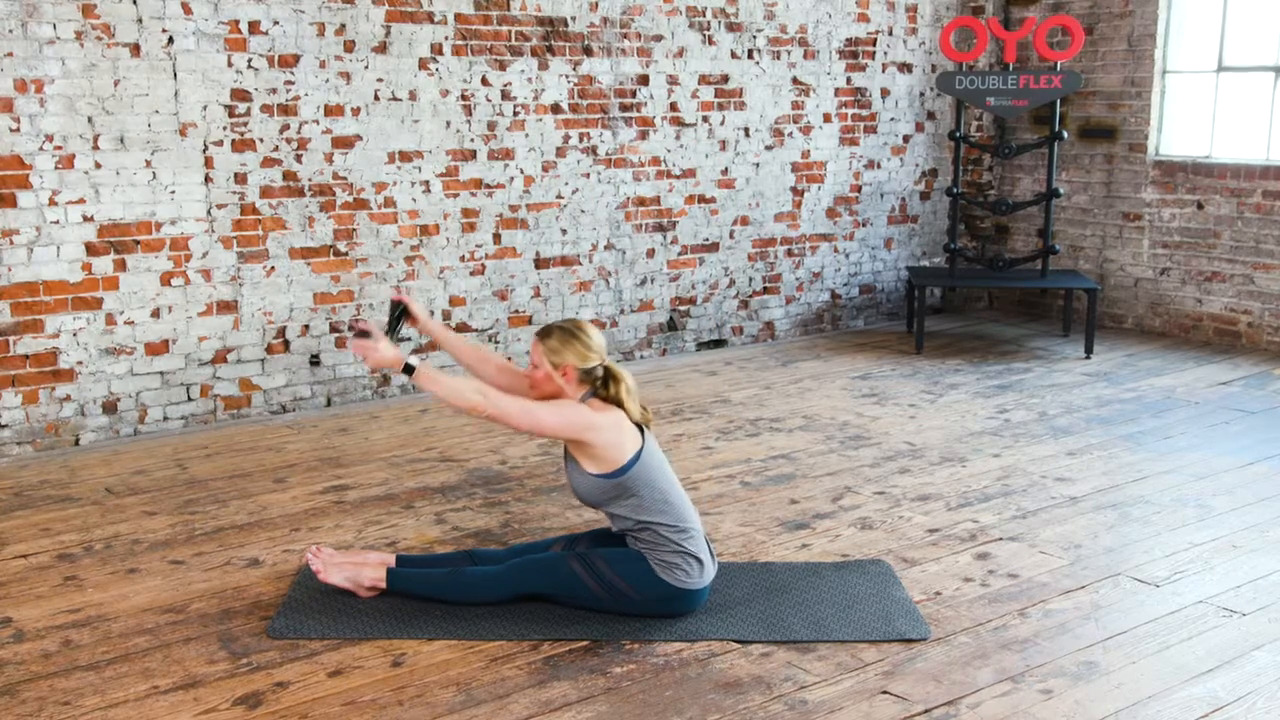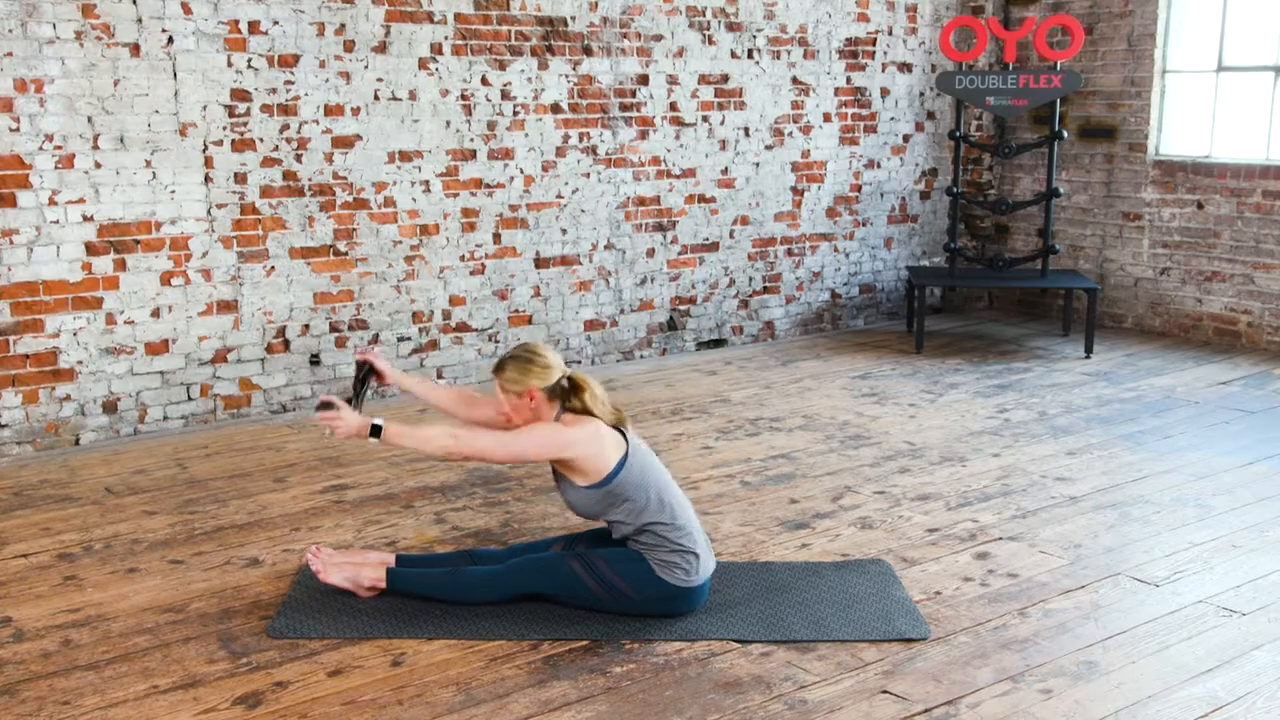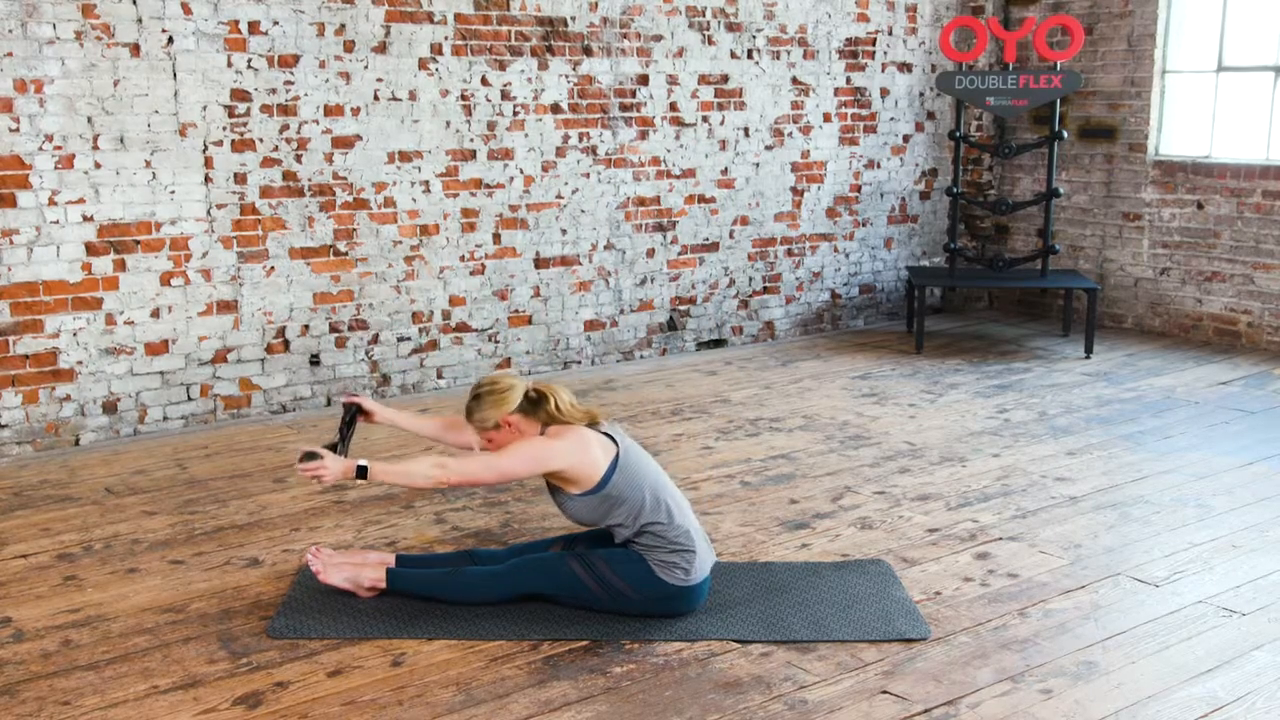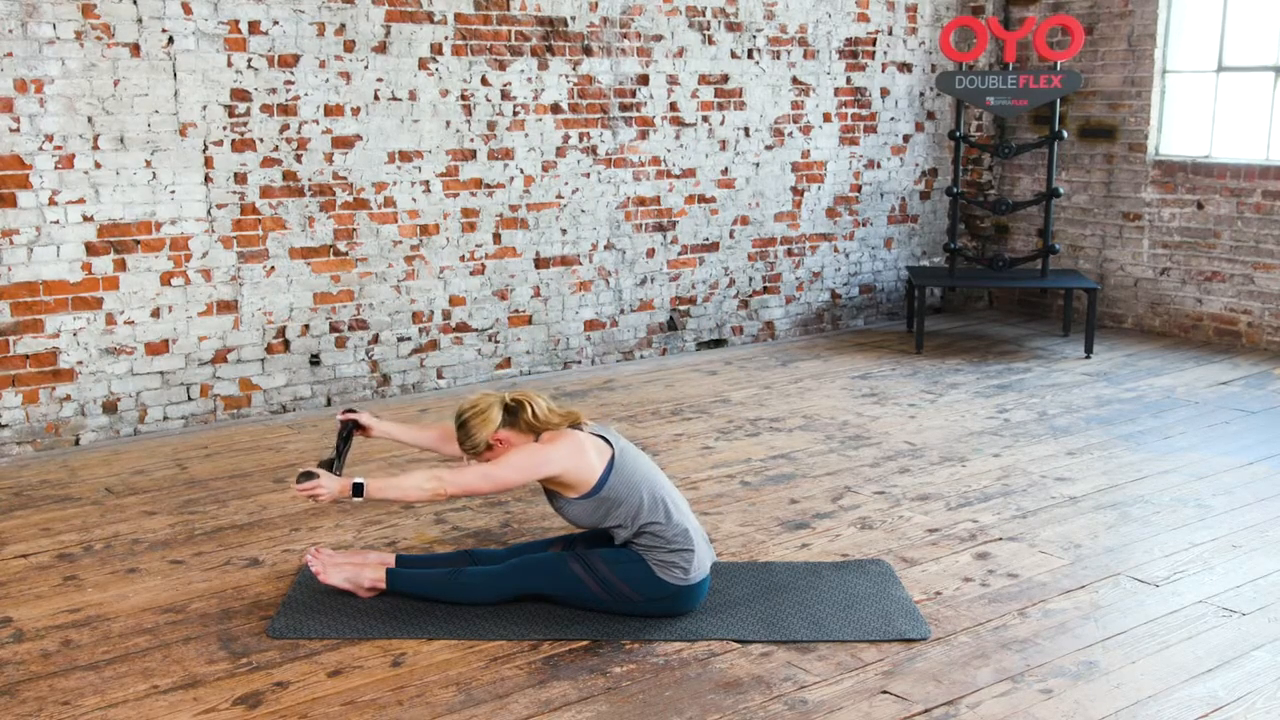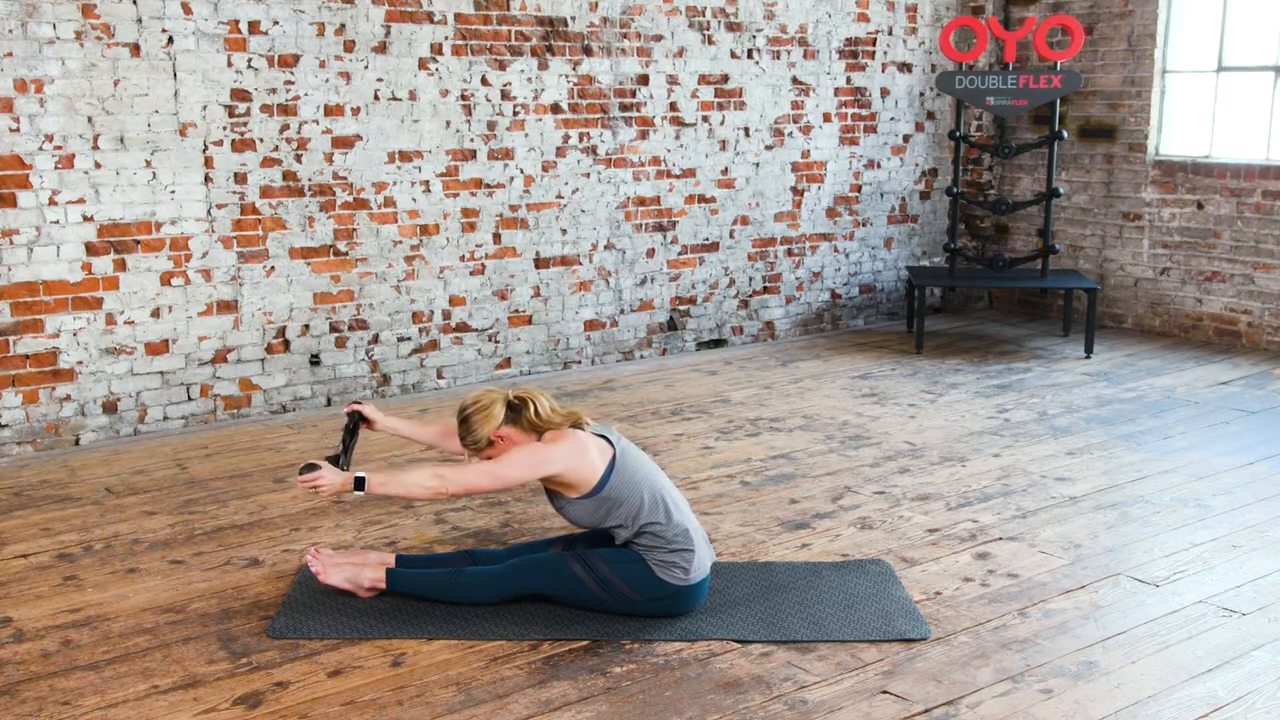
dt=0.3s
person 1, frame 1
left shoulder: (592, 420)
right shoulder: (586, 397)
left elbow: (484, 403)
right elbow: (501, 373)
left wrist: (400, 362)
right wrist: (430, 326)
left hip: (672, 579)
right hip: (654, 550)
left knee: (522, 576)
right knee: (513, 558)
left ankle: (379, 577)
right ankle: (385, 562)
person 1, frame 2
left shoulder: (571, 435)
right shoulder: (566, 414)
left elbow: (459, 445)
right elbow: (471, 408)
left wrist: (368, 427)
right wrist: (397, 377)
left hip: (672, 578)
right hip: (654, 549)
left knee: (523, 577)
right knee: (509, 557)
left ankle: (377, 577)
right ankle: (384, 560)
person 1, frame 3
left shoulder: (558, 447)
right shoulder: (553, 424)
left elbow: (446, 472)
right elbow: (457, 431)
left wrist: (353, 469)
right wrist: (383, 414)
left hip: (671, 578)
right hip: (649, 548)
left knee: (522, 577)
right knee: (507, 558)
left ankle: (377, 577)
right ankle: (383, 562)
person 1, frame 4
left shoulder: (553, 452)
right shoulder: (552, 430)
left elbow: (442, 485)
right elbow: (450, 441)
left wrist: (348, 487)
right wrist: (379, 427)
left hip: (670, 577)
right hip: (653, 547)
left knee: (522, 577)
right knee: (504, 557)
left ankle: (377, 578)
right ankle: (384, 562)
person 1, frame 5
left shoulder: (554, 452)
right shoulder: (553, 429)
left elbow: (444, 482)
right elbow: (455, 437)
left wrist: (351, 481)
right wrist: (385, 422)
left hip: (669, 578)
right hip: (651, 549)
left knee: (521, 577)
right knee: (502, 558)
left ankle: (377, 578)
right ankle: (384, 563)
